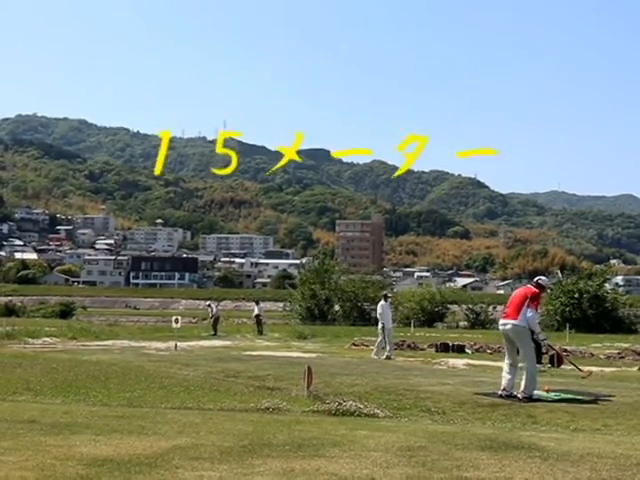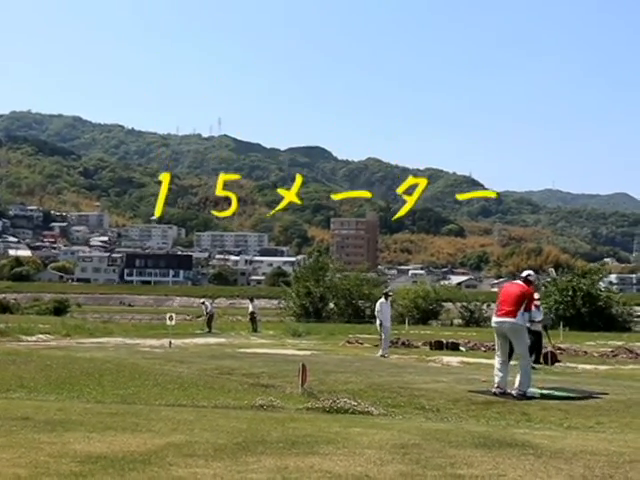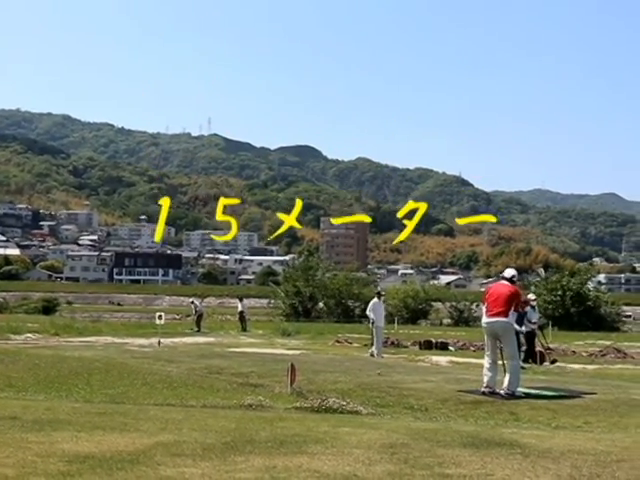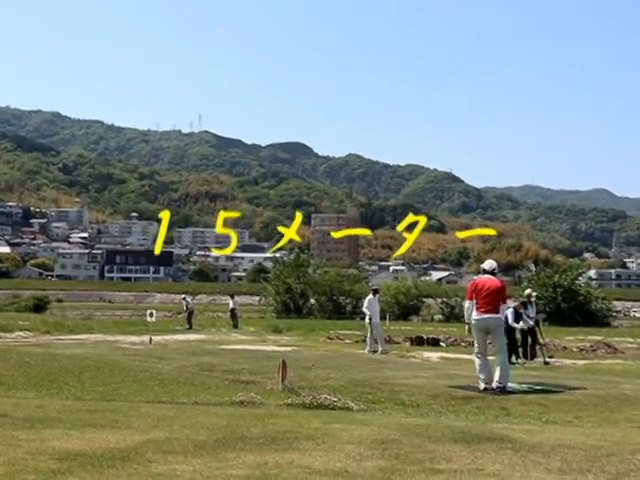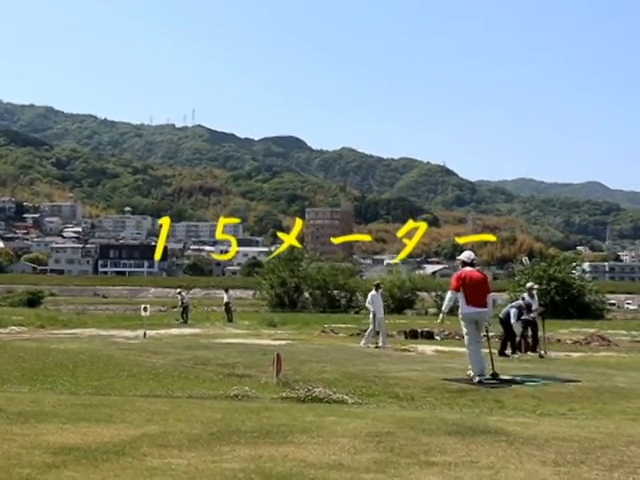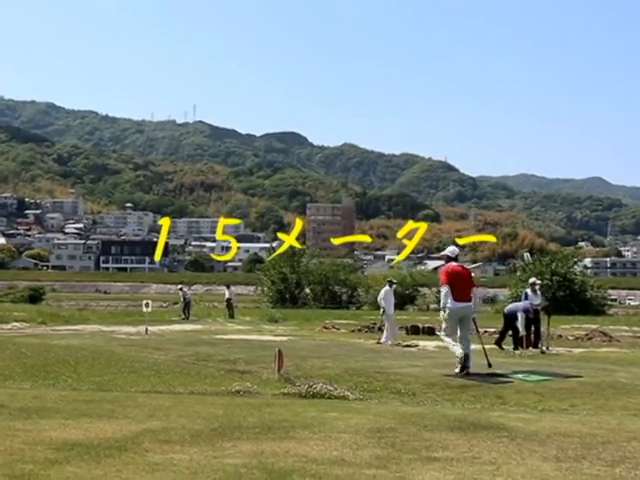
dt=0.4s
person 1, frame 1
left shoulder: (520, 290)
right shoulder: (534, 292)
right elbow: (531, 316)
right wrist: (540, 334)
left hip: (504, 324)
right hip: (517, 326)
left knee: (510, 360)
right knee: (530, 361)
left ankle: (506, 389)
right ankle: (526, 393)
person 1, frame 2
left shoulder: (505, 286)
right shoulder: (528, 291)
right elbow: (526, 315)
right wrist: (524, 335)
left hip: (497, 321)
right hip: (513, 323)
left knee: (501, 356)
right knee: (524, 358)
left ankle: (499, 387)
right ankle: (520, 390)
person 1, frame 3
left shoulder: (490, 288)
right shoulder: (515, 291)
right elbow: (514, 313)
left hip: (488, 323)
right hip: (504, 324)
left knee: (490, 356)
right knee: (513, 359)
left ankle: (488, 386)
right ankle: (509, 389)
person 1, frame 4
left shoulder: (475, 283)
right shoulder: (501, 284)
left elbow: (468, 304)
right elbow: (503, 306)
left wrist: (468, 321)
left hip: (478, 320)
right hip: (495, 320)
left knee: (480, 353)
right knee: (502, 353)
left ankle: (485, 382)
right ankle: (500, 383)
person 1, frame 5
left shoulder: (459, 275)
right shoulder: (483, 275)
left elbow: (452, 294)
right elbow: (489, 297)
left wrist: (443, 311)
right wrist: (488, 317)
left hip: (467, 313)
right hip: (482, 312)
left knee: (471, 345)
right knee: (477, 342)
left ankle: (479, 374)
right ankle: (476, 370)
person 1, frame 6
left shoulder: (446, 269)
right shoulder: (467, 270)
left elbow: (445, 289)
right elbow: (473, 291)
left wrist: (442, 308)
right wrist: (473, 309)
left hip: (453, 307)
right hip: (467, 307)
left knee: (446, 335)
right knee: (465, 337)
left ankle: (462, 354)
right ankle: (465, 366)
